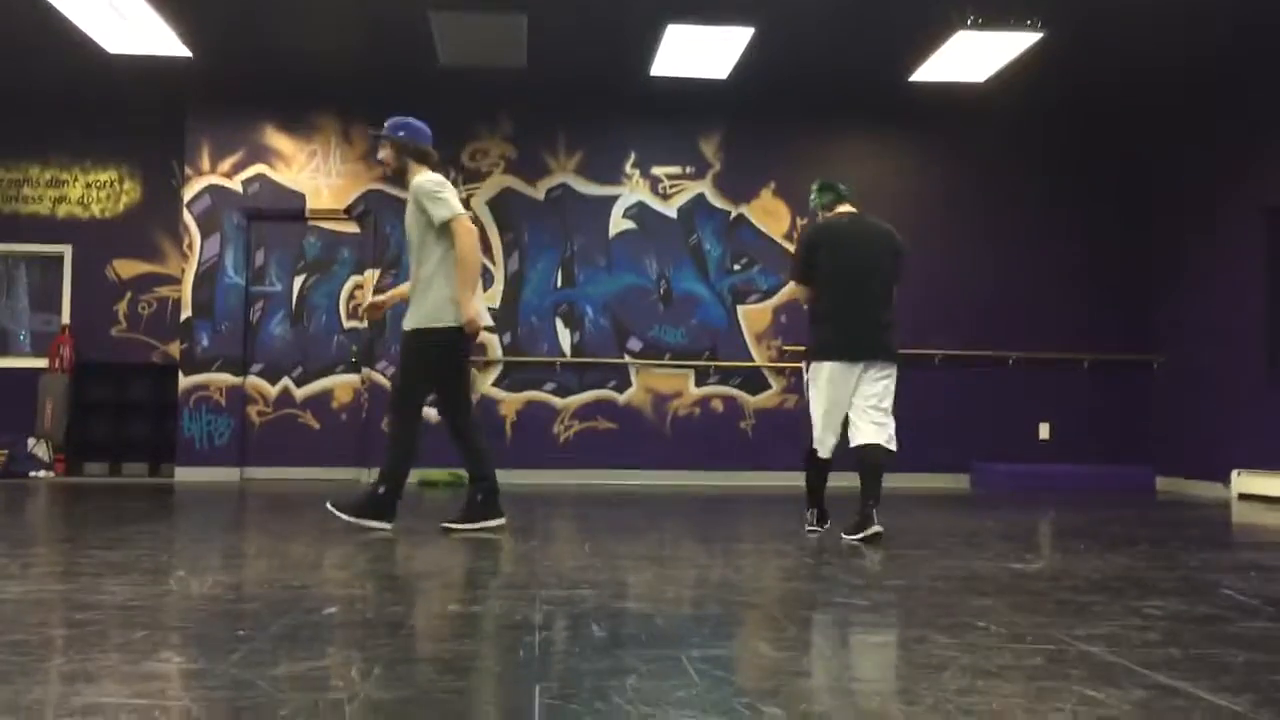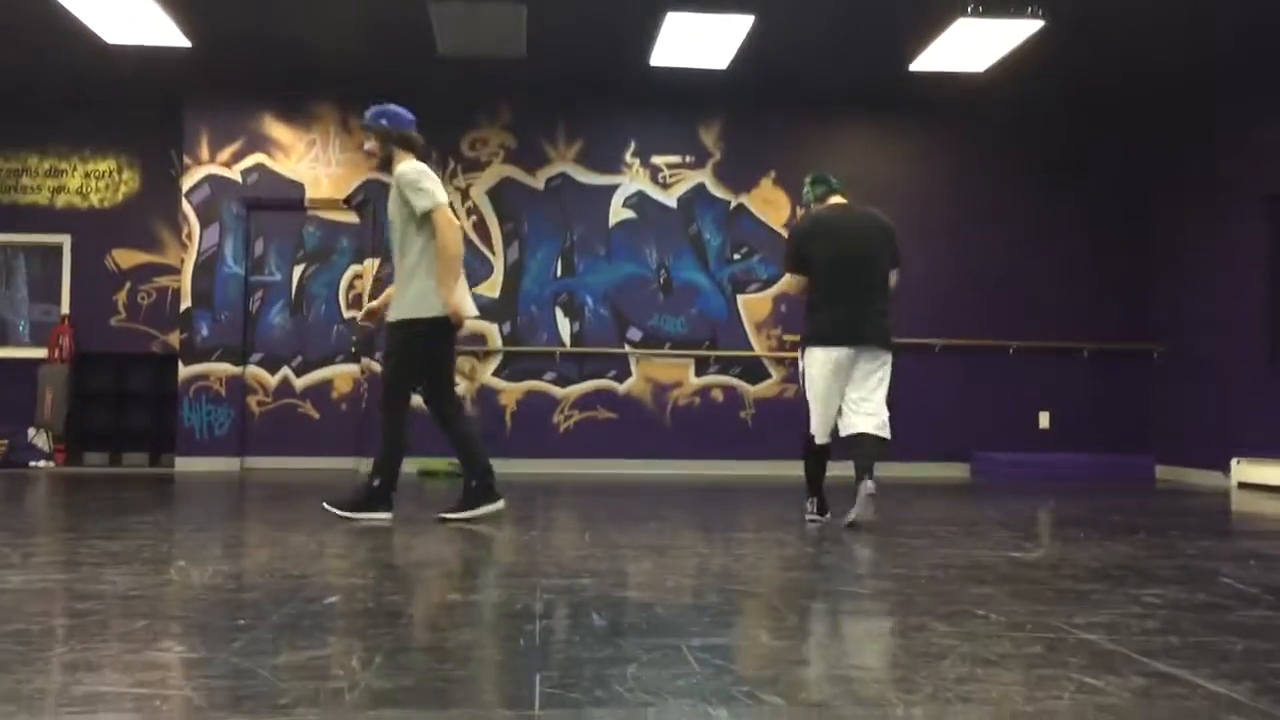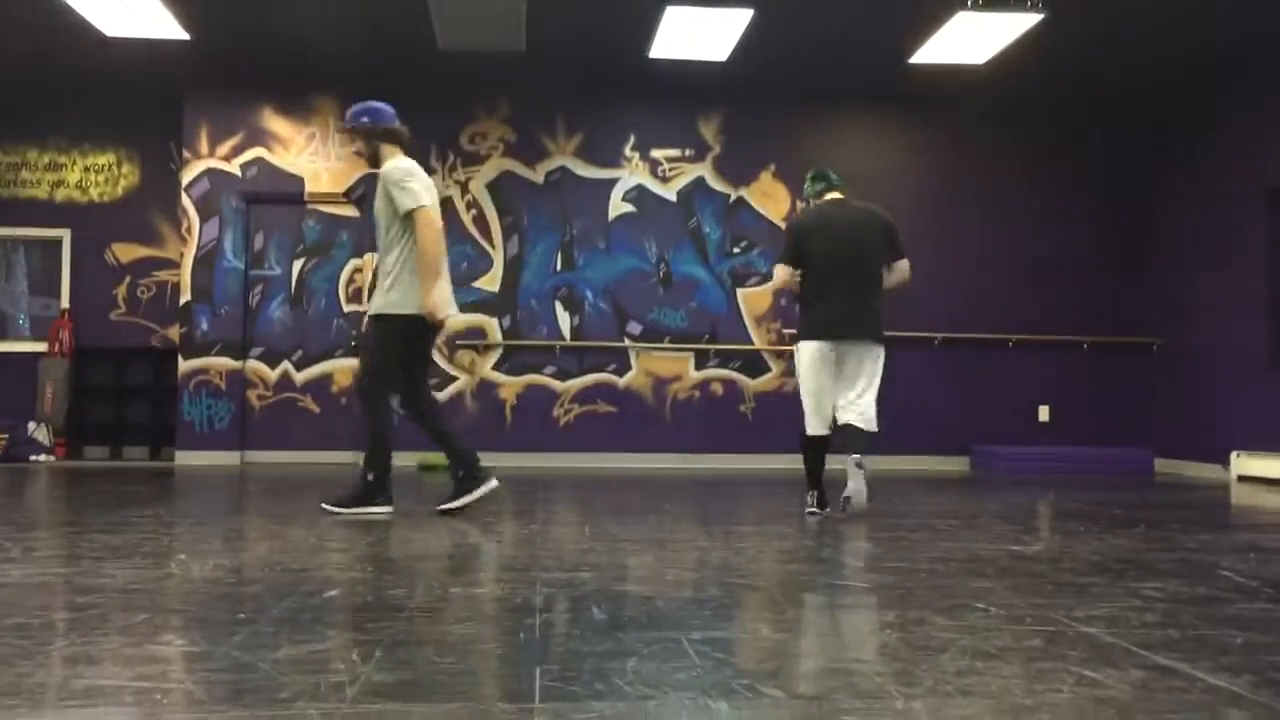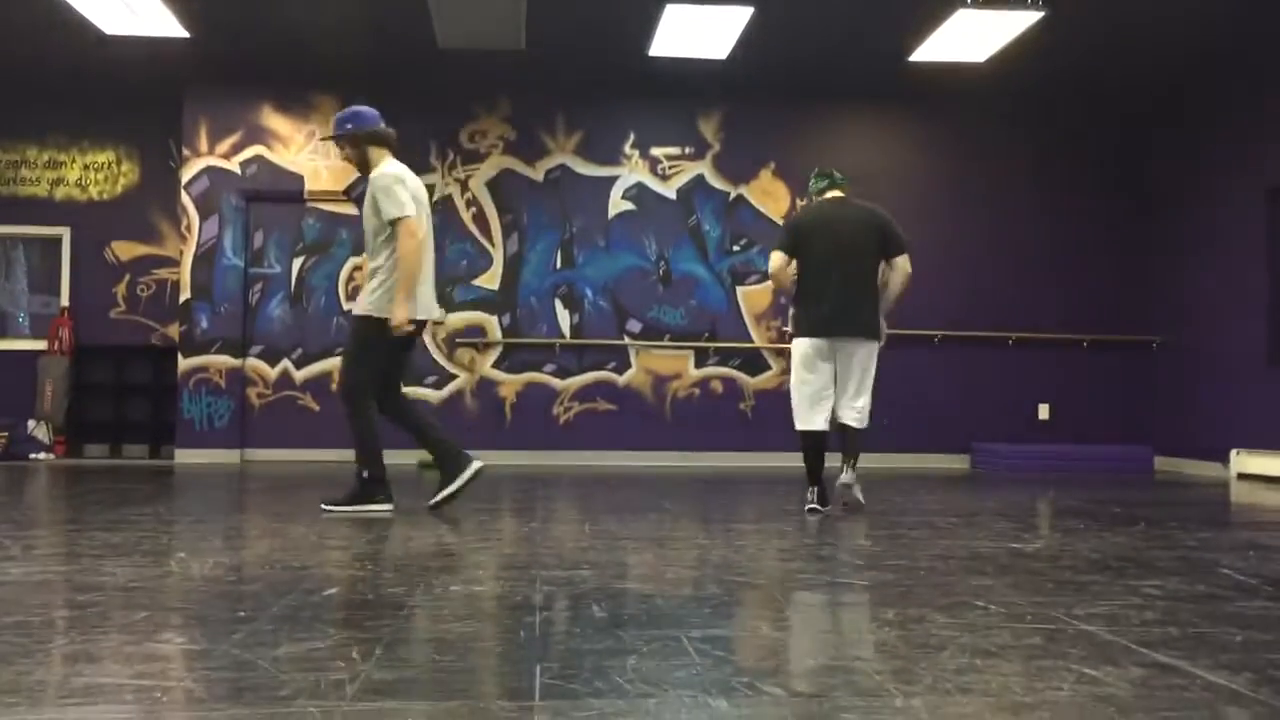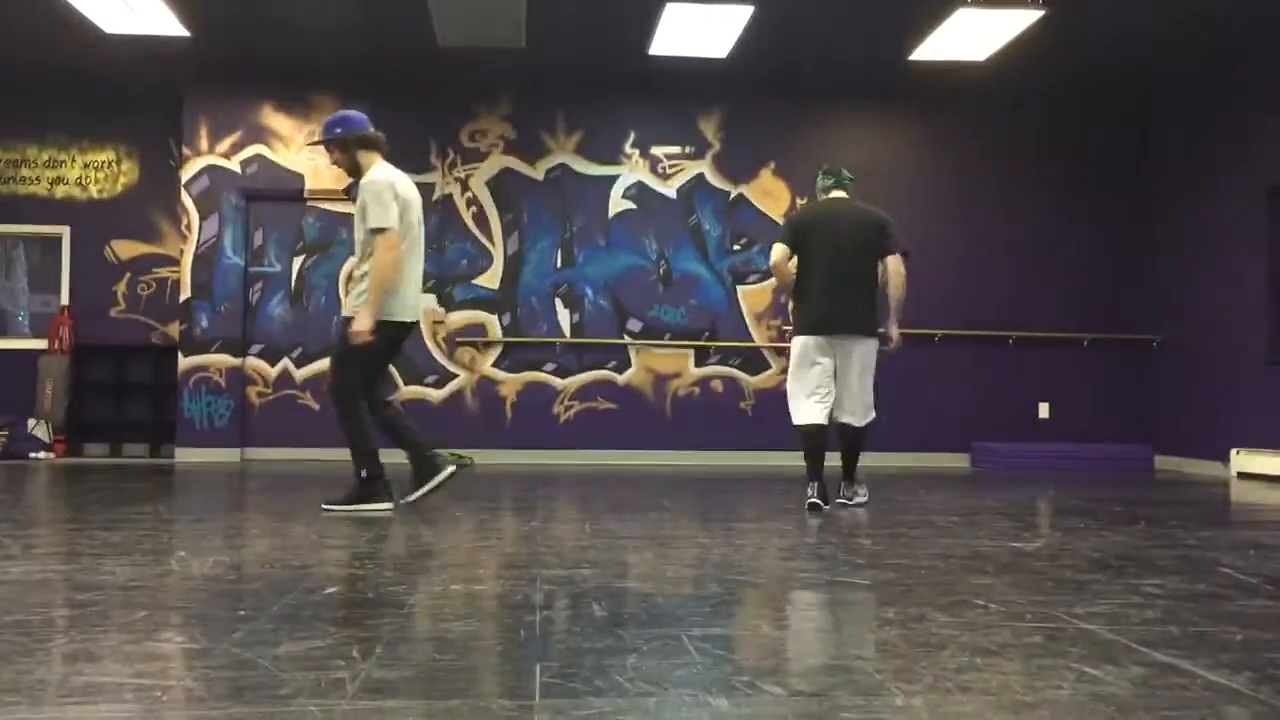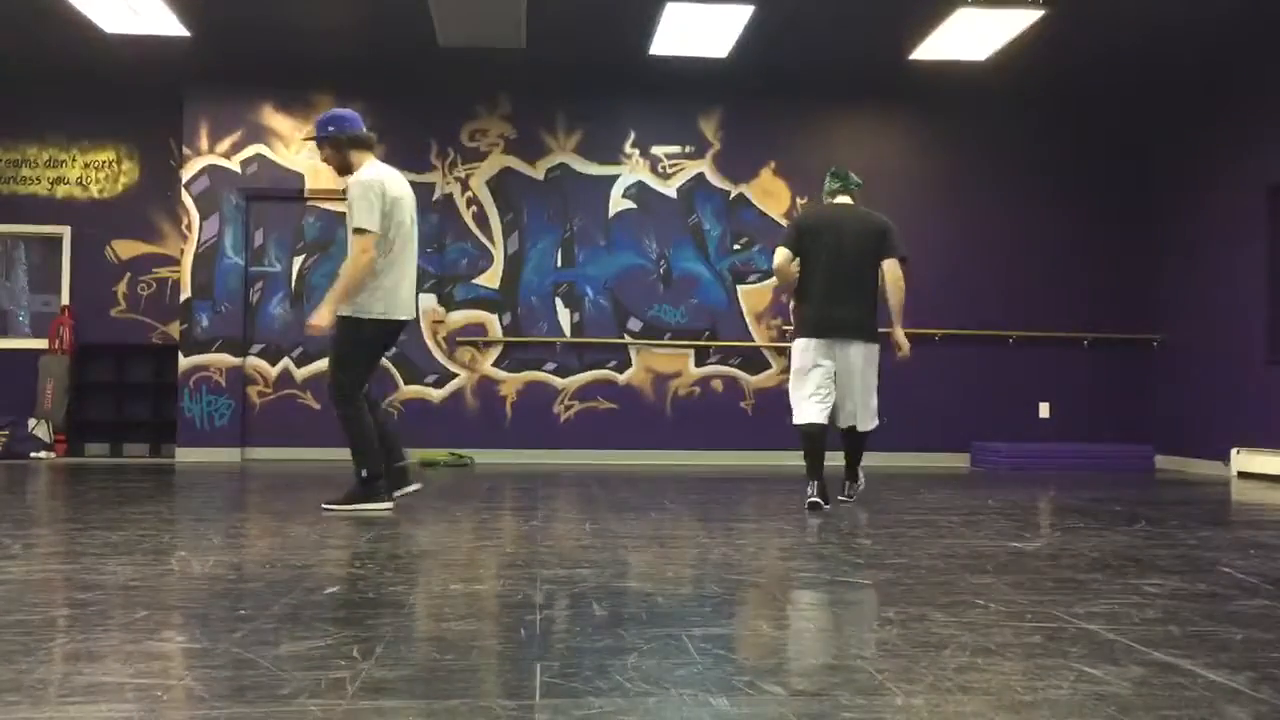
dt=0.1s
person 1, frame 1
left shoulder: (426, 184)
right shoulder: (426, 189)
left elbow: (466, 236)
left wrist: (465, 300)
right wrist: (390, 297)
left hip: (436, 322)
right hip: (447, 321)
left knee: (404, 407)
right knee: (455, 411)
left ankle: (382, 504)
right ankle: (485, 502)
person 1, frame 2
left shoulder: (409, 174)
right shoulder: (415, 177)
left elbow: (448, 226)
left wrist: (450, 291)
right wrist: (387, 297)
left hip: (419, 311)
right hip: (431, 311)
left knee: (393, 398)
right knee: (441, 400)
left ankle: (378, 495)
right ankle: (481, 489)
person 1, frame 3
left shoulder: (395, 172)
right shoulder: (409, 172)
left elbow: (429, 227)
left wrist: (431, 292)
left hip: (401, 308)
right hip: (413, 306)
left knee: (372, 392)
right knee: (414, 395)
left ankle: (374, 490)
right ankle: (471, 474)
person 1, frame 4
left shoulder: (385, 177)
right shoulder: (403, 176)
left elbow: (412, 239)
left wrist: (400, 304)
left hip: (383, 309)
right hip: (399, 308)
left knee: (354, 392)
right knee: (385, 395)
left ankle: (372, 488)
right ankle: (454, 461)
person 1, frame 5
left shoulder: (376, 182)
right shoulder: (399, 179)
left elbow: (388, 252)
left wrist: (364, 311)
left hip: (379, 310)
right hip: (401, 309)
left knee: (345, 392)
right knee: (365, 392)
left ankle: (372, 486)
right ankle: (427, 462)
person 1, frame 6
left shoulder: (365, 182)
right shoulder: (393, 177)
left elbow: (364, 253)
left wrist: (328, 306)
left hip: (370, 308)
right hip: (395, 306)
left knee: (344, 392)
right knee: (353, 391)
left ankle: (372, 486)
right ankle: (393, 469)
person 2, frame 1
left shoulder: (813, 235)
right shoulder: (888, 237)
left elbow: (804, 296)
left hip: (828, 349)
right hip: (878, 349)
left knee: (821, 433)
right knee: (874, 430)
left ankle: (815, 511)
right ankle: (867, 516)
person 2, frame 2
left shoulder: (805, 227)
right shoulder: (881, 225)
left elbow: (796, 287)
right elbow: (891, 281)
left hip: (824, 336)
right hip: (873, 336)
left knee: (818, 419)
right knee: (866, 417)
left ankle: (815, 501)
right ankle: (865, 481)
person 2, frame 3
left shoulder: (801, 223)
right shoulder: (878, 219)
left elbow: (783, 279)
right elbow: (902, 272)
left hip: (816, 330)
right hip: (866, 330)
left knee: (816, 413)
right knee: (857, 408)
left ankle: (816, 494)
right ankle: (855, 463)
person 2, frame 4
left shoulder: (800, 219)
right shoulder: (877, 218)
left elbow: (775, 269)
right elbow: (903, 270)
left wrist: (797, 298)
right wrist: (881, 312)
left hip: (812, 326)
right hip: (861, 327)
left knee: (812, 409)
right knee: (853, 405)
left ankle: (815, 491)
right ankle: (848, 470)
person 2, frame 5
left shoulder: (802, 217)
right shoulder: (876, 219)
left elbow: (776, 262)
right elbow: (896, 272)
left wrist: (796, 295)
right wrist: (893, 321)
left hip: (812, 325)
right hip: (859, 326)
left knee: (811, 405)
right knee: (854, 407)
left ankle: (816, 486)
right ankle: (849, 483)
person 2, frame 6
left shoulder: (805, 221)
right shoulder: (878, 225)
left elbow: (780, 264)
right elbow: (893, 275)
left wrist: (799, 296)
right wrist: (898, 328)
left hip: (812, 327)
right hip: (859, 330)
left knee: (812, 406)
right knee: (857, 409)
left ankle: (816, 485)
right ankle: (850, 482)
